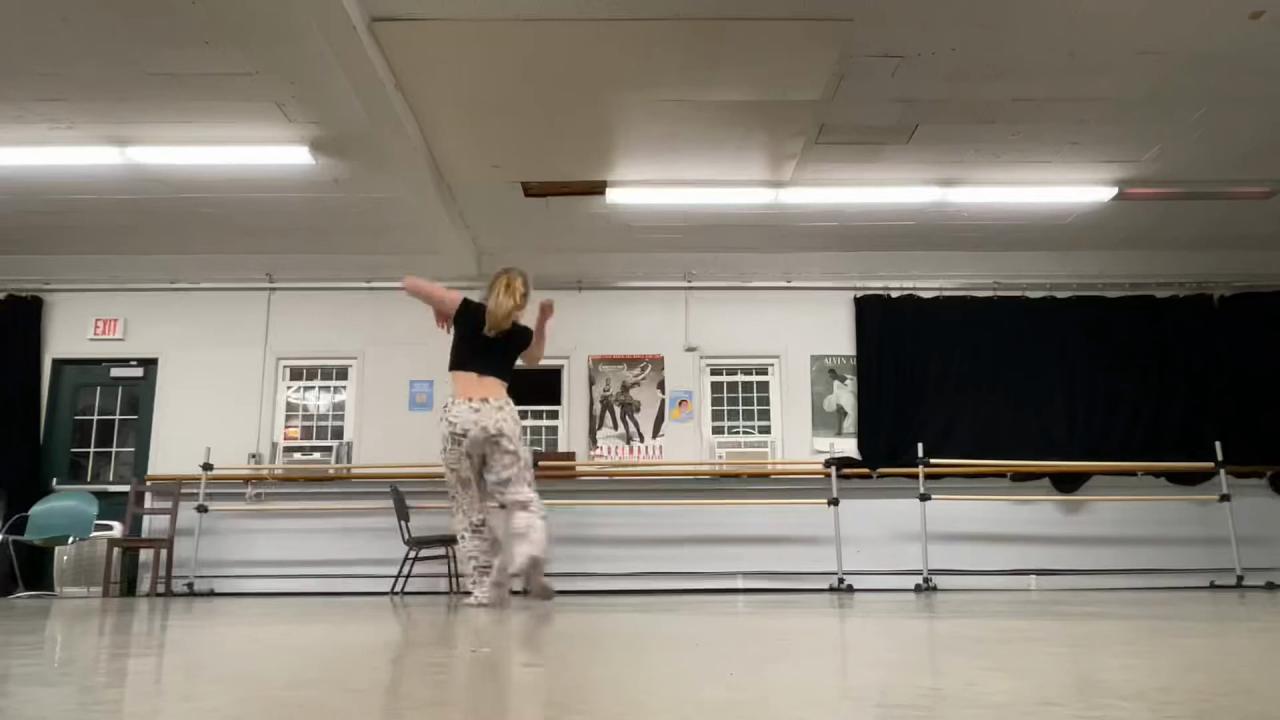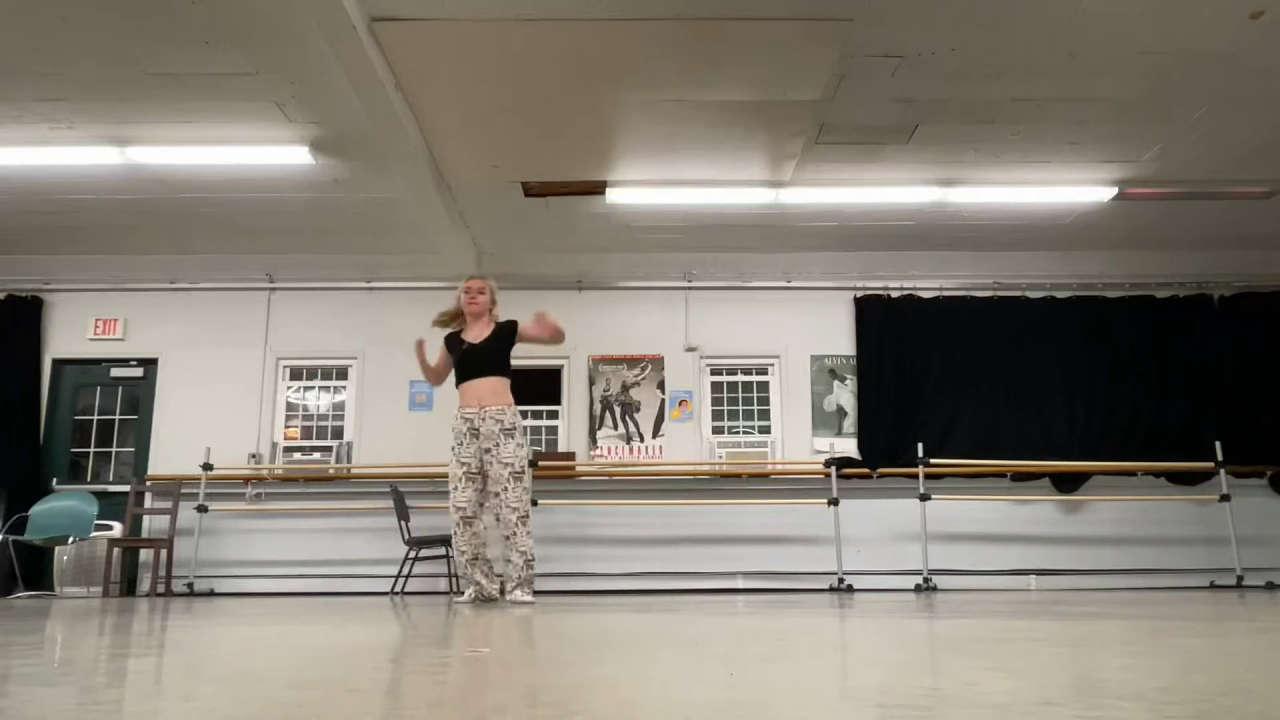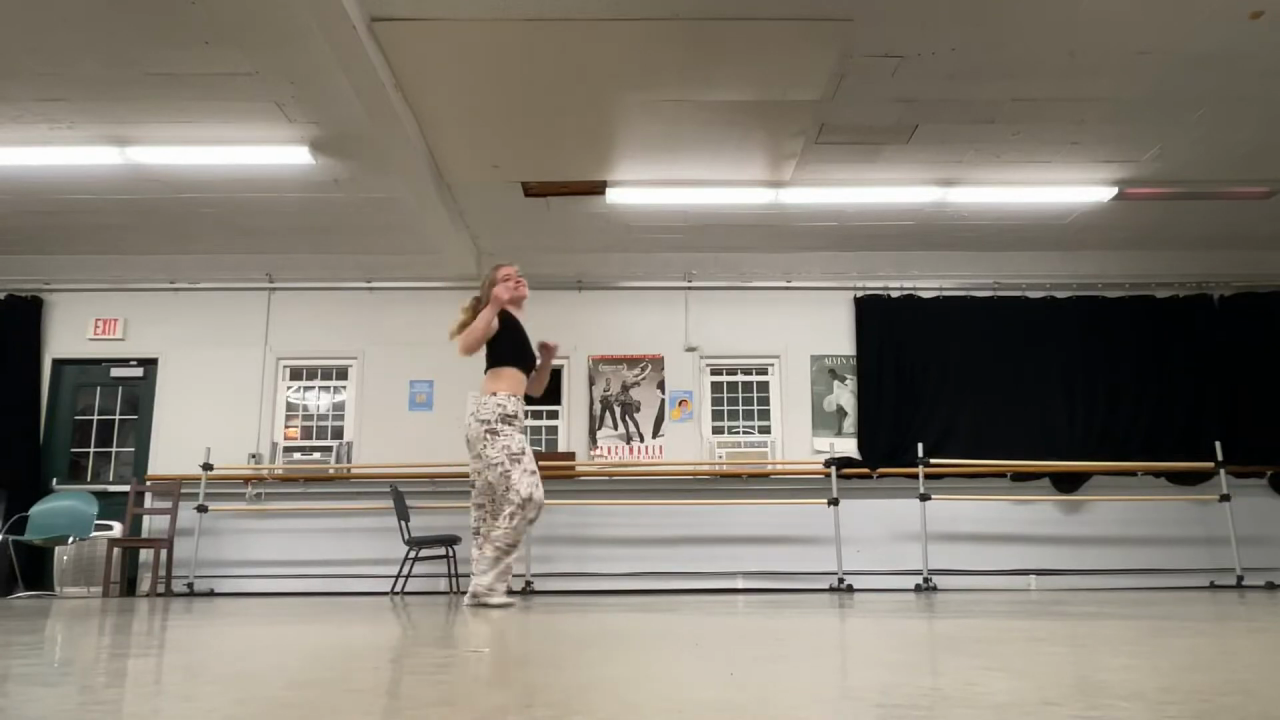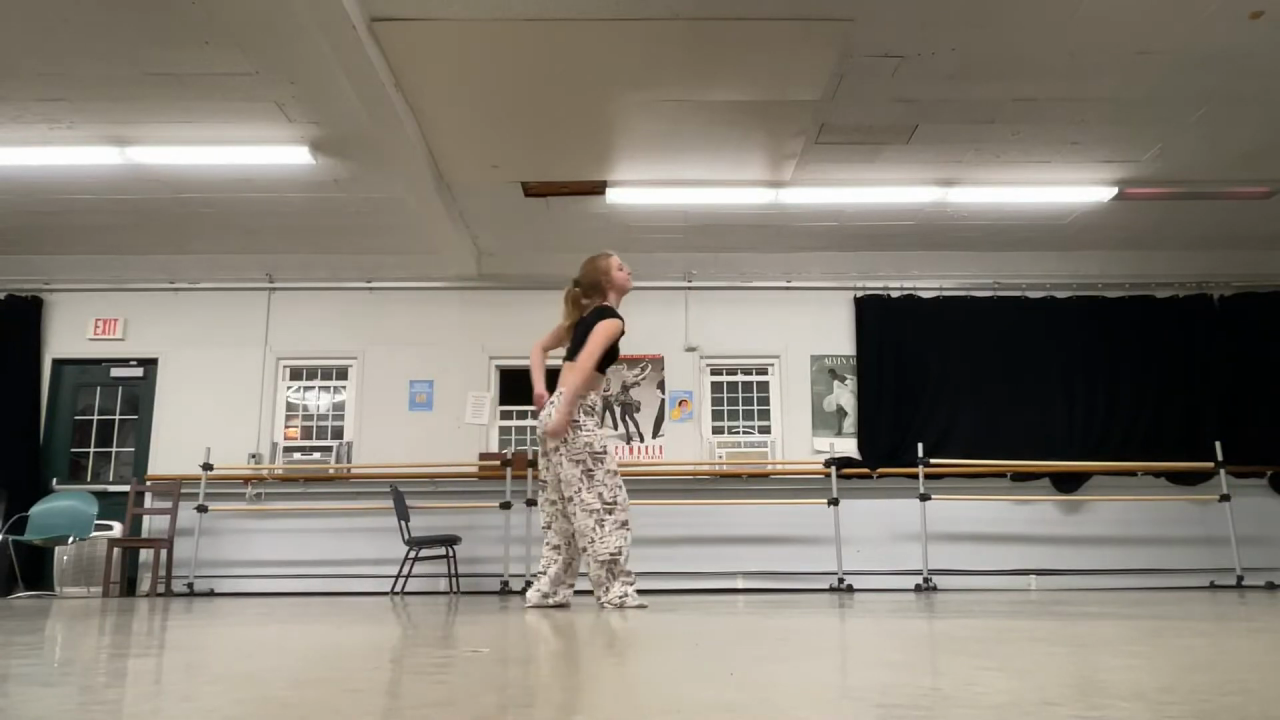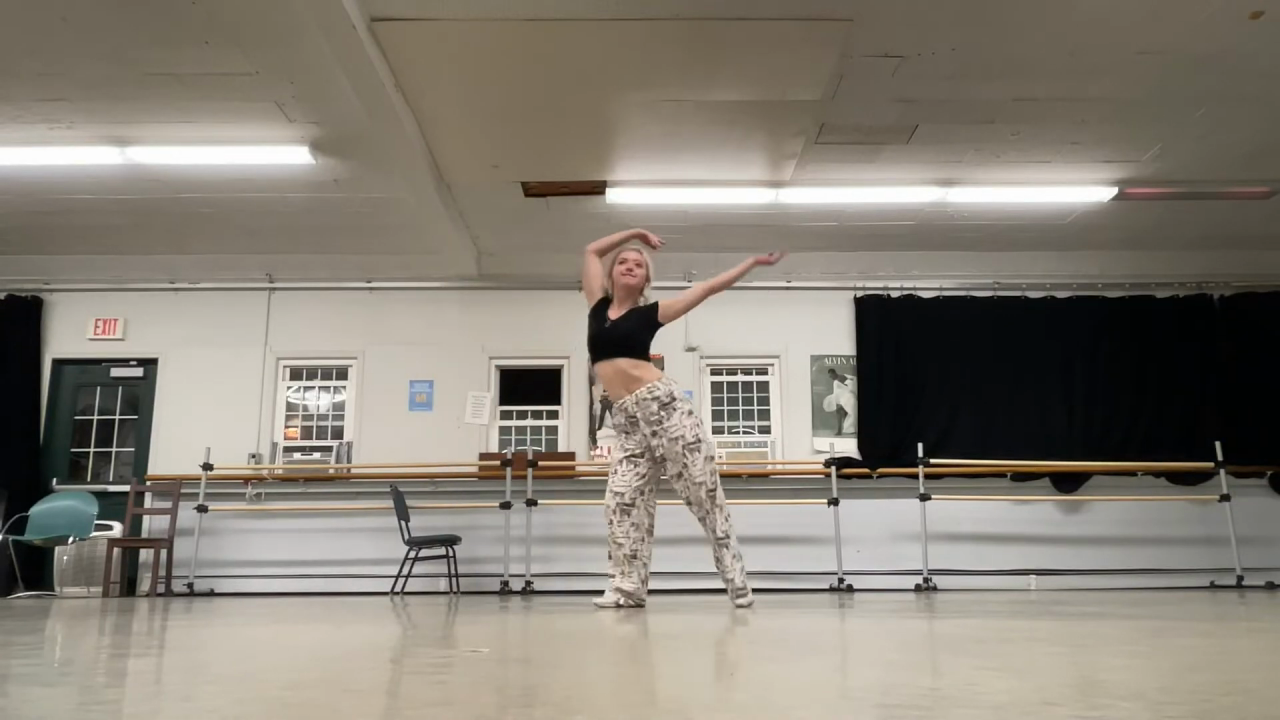
dt=1s
person 1, frame 1
left shoulder: (468, 311)
right shoulder: (522, 332)
left elbow: (411, 284)
right elbow: (535, 356)
left wrist: (439, 309)
right wrist: (543, 323)
left hip: (458, 415)
right hip: (500, 414)
left knee: (470, 507)
right knee: (520, 497)
left ankle: (483, 587)
right ankle: (527, 559)
person 1, frame 2
left shoulder: (507, 330)
right shoulder: (452, 338)
left elbow: (556, 337)
right elbow: (436, 379)
left wrist: (548, 325)
right wrist: (422, 358)
left hip: (502, 424)
right hip: (465, 426)
left knee: (512, 508)
right knee: (465, 512)
left ankle: (518, 585)
right ankle: (480, 584)
person 1, frame 3
left shoulder: (517, 331)
right shoulder: (498, 315)
left elbow: (522, 383)
right elbow: (467, 346)
left wrist: (546, 360)
right wrist: (494, 303)
left hip: (506, 419)
right hip: (495, 417)
left knee: (491, 509)
right knee: (527, 495)
left ankle: (483, 589)
right ankle: (488, 584)
person 1, frame 4
left shoulder: (585, 316)
right shoulder: (611, 319)
left elbow: (538, 349)
right elbow: (585, 363)
left wrist: (541, 392)
right wrist: (564, 410)
left hip: (560, 414)
right hip: (579, 413)
left knee: (564, 510)
right knee: (606, 500)
left ankle: (547, 587)
right ankle: (615, 589)
person 1, frame 5
left shoulder: (655, 310)
right shoulder: (598, 304)
left elbow: (707, 287)
right elbow: (591, 252)
left wrist: (751, 262)
right wrist: (636, 234)
left hip: (662, 404)
right hip: (626, 418)
left knee: (702, 492)
right knee: (621, 499)
left ankle: (738, 581)
right ankle: (628, 586)
